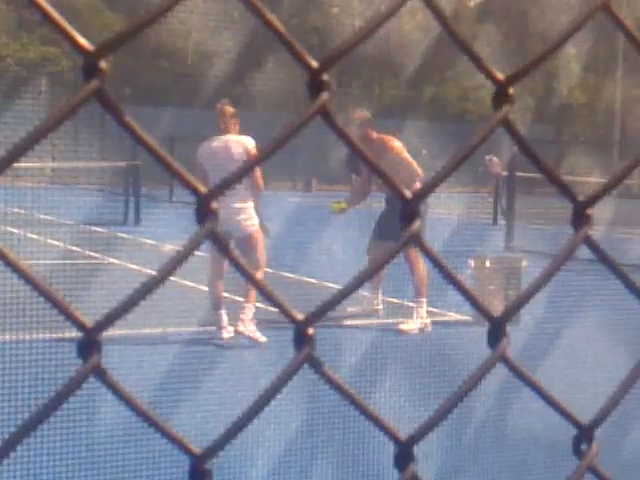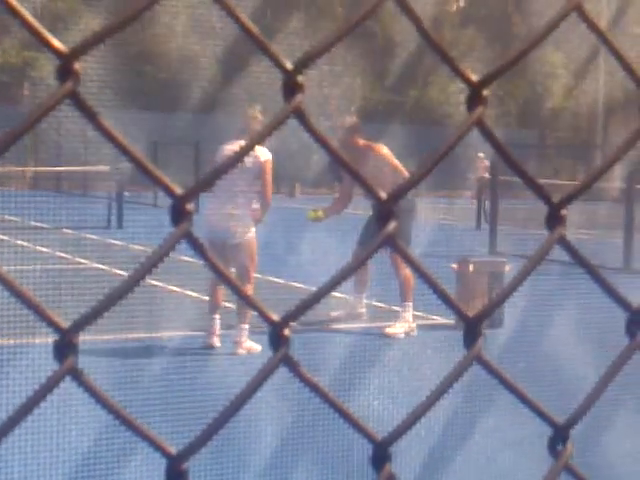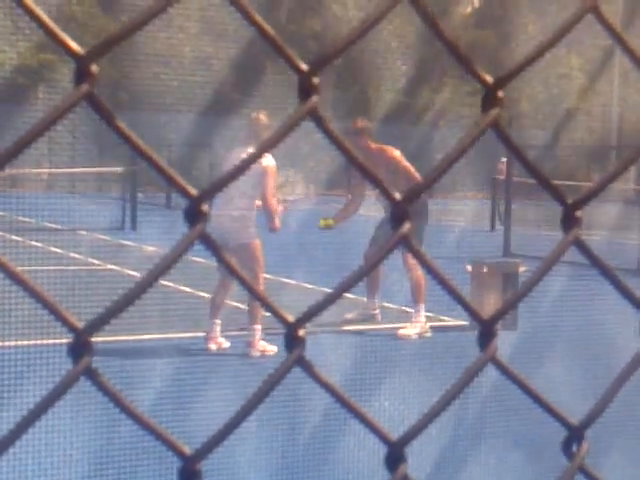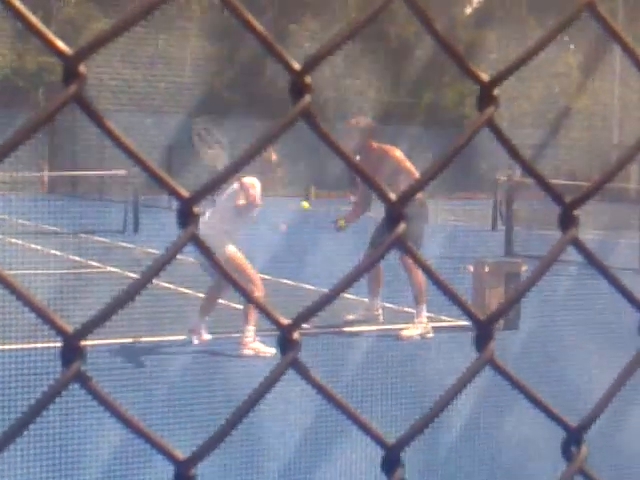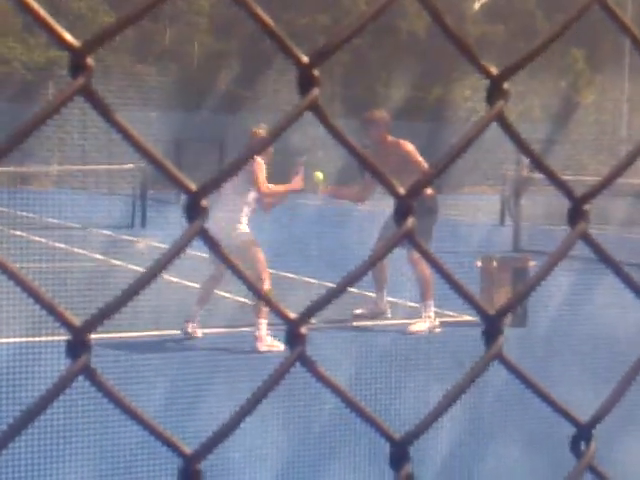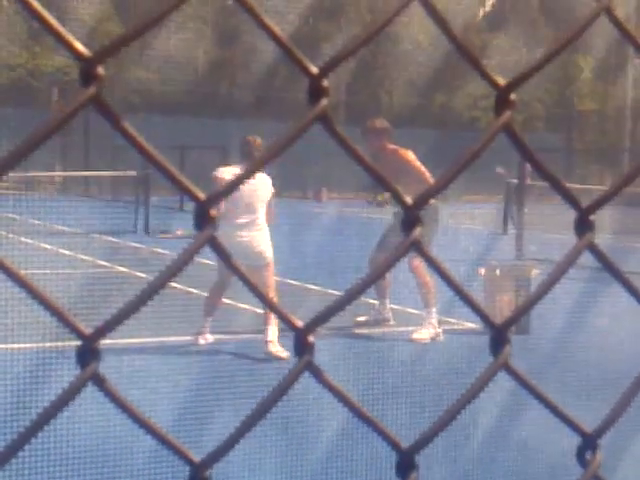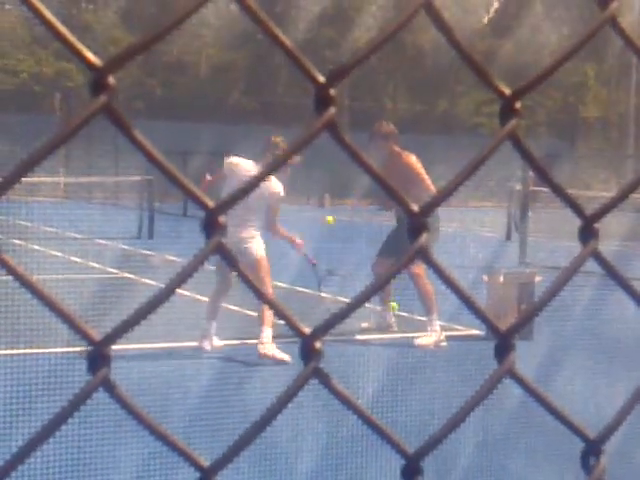
dt=0.7s
person 1, frame 1
left shoulder: (204, 149)
right shoulder: (246, 143)
left elbow: (203, 187)
right elbow: (257, 184)
right wrist: (255, 204)
left hip: (216, 214)
right hip: (242, 211)
left knee: (217, 270)
right knee: (257, 266)
left ankle: (223, 324)
right ankle: (246, 319)
person 1, frame 2
left shoulder: (224, 149)
right shoulder: (262, 154)
left elbow: (214, 186)
right elbow: (266, 196)
right wrist: (260, 213)
left hip: (213, 215)
right hip: (239, 219)
left knee: (219, 276)
right knee: (246, 279)
left ankle: (215, 331)
right ankle: (242, 339)
person 1, frame 3
left shoulder: (234, 154)
right shoulder: (266, 161)
right elbow: (268, 201)
left wrist: (259, 204)
right wrist: (274, 219)
left hip: (219, 219)
right hip: (241, 224)
left knee: (225, 280)
right knee: (256, 282)
left ankle: (214, 335)
right ankle: (256, 341)
person 1, frame 4
left shoulder: (245, 182)
right shoulder: (252, 183)
right elbow: (241, 205)
left hip: (205, 237)
right hip: (217, 240)
left knee: (221, 284)
right knee: (255, 288)
left ankle: (198, 330)
right ankle: (249, 341)
person 1, frame 5
left shoulder: (247, 166)
right shoulder: (257, 162)
left elbow: (264, 203)
right elbow: (263, 190)
left wrist: (287, 189)
right wrist: (292, 187)
left hip: (214, 227)
right hip: (232, 228)
left knee: (217, 275)
right knee: (263, 280)
left ankle: (192, 322)
right ankle: (263, 336)
person 1, frame 6
left shoulder: (222, 174)
right shoulder: (266, 181)
left elbow: (219, 211)
left hip: (229, 240)
right hip: (258, 243)
left knee: (221, 285)
right knee: (269, 294)
left ankle: (204, 332)
right ankle: (272, 341)
person 1, frame 7
left shoulder: (233, 163)
right shoulder: (276, 187)
right elbow: (272, 227)
right wrist: (292, 239)
right hip: (247, 241)
left knee: (222, 287)
right knee: (265, 294)
left ankle: (209, 336)
right ankle: (265, 342)
person 2, frame 1
left shoulder: (389, 144)
right shoulder: (364, 153)
left elbow: (417, 174)
right elbow: (363, 188)
right wrist: (346, 204)
right hip: (393, 202)
left knee: (411, 253)
right knee: (374, 250)
left ankle: (421, 315)
right ankle: (375, 303)
person 2, frame 2
left shoulder: (376, 151)
right shoulder: (349, 161)
left elbow: (406, 179)
right elbow: (344, 199)
right wrist: (323, 212)
left hip: (400, 206)
left knee: (397, 257)
right knee: (359, 254)
left ankle: (407, 318)
right ankle: (358, 306)
person 2, frame 3
left shoulder: (388, 154)
left elbow: (418, 182)
right elbow: (354, 203)
right wrist: (333, 220)
left hip: (413, 209)
left knee: (409, 259)
right knee: (371, 255)
left ankle: (420, 320)
right ankle: (372, 308)
person 2, frame 4
left shoulder: (389, 154)
right shoulder: (361, 164)
left elbow: (417, 181)
right elbow: (363, 203)
left wrist: (395, 194)
right wrist: (345, 220)
left hip: (413, 209)
left knee: (407, 259)
left ankle: (422, 321)
right ankle: (374, 309)
person 2, frame 5
left shoulder: (402, 147)
right shoulder: (375, 157)
left elbow: (427, 174)
right elbow: (363, 194)
left wrist: (404, 188)
right wrist: (330, 191)
left hip: (423, 204)
left knee: (415, 255)
left ankle: (429, 316)
right ankle: (380, 305)
person 2, frame 6
left shoulder: (402, 156)
right shoulder: (378, 163)
left elbow: (430, 184)
left wrist: (406, 196)
left hip: (423, 213)
right hip: (403, 215)
left knee: (415, 263)
right knee: (376, 260)
left ankle: (432, 323)
right ankle: (383, 311)
person 2, frame 7
left shoulder: (406, 160)
right shoulder: (385, 166)
left elbow: (430, 192)
right elbow: (387, 201)
right wrist: (383, 200)
right hip: (405, 221)
left knee: (415, 270)
right knee: (379, 267)
left ankle: (435, 329)
right ankle: (387, 318)
